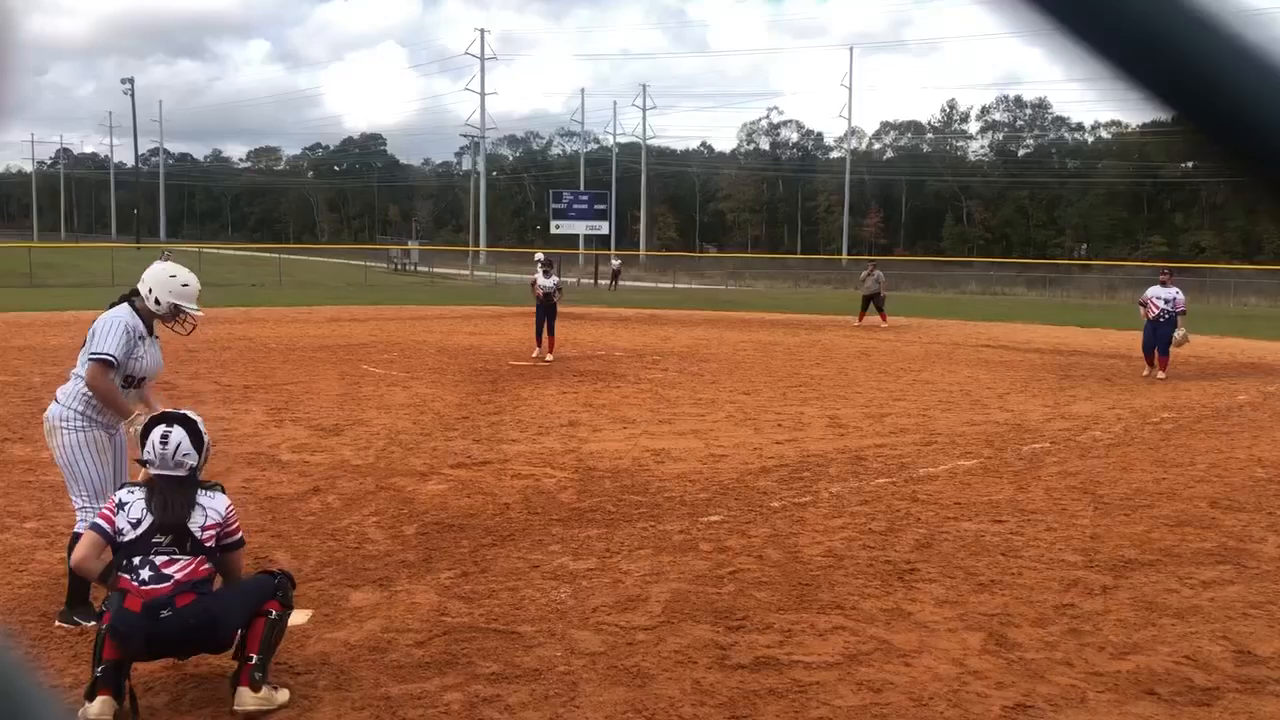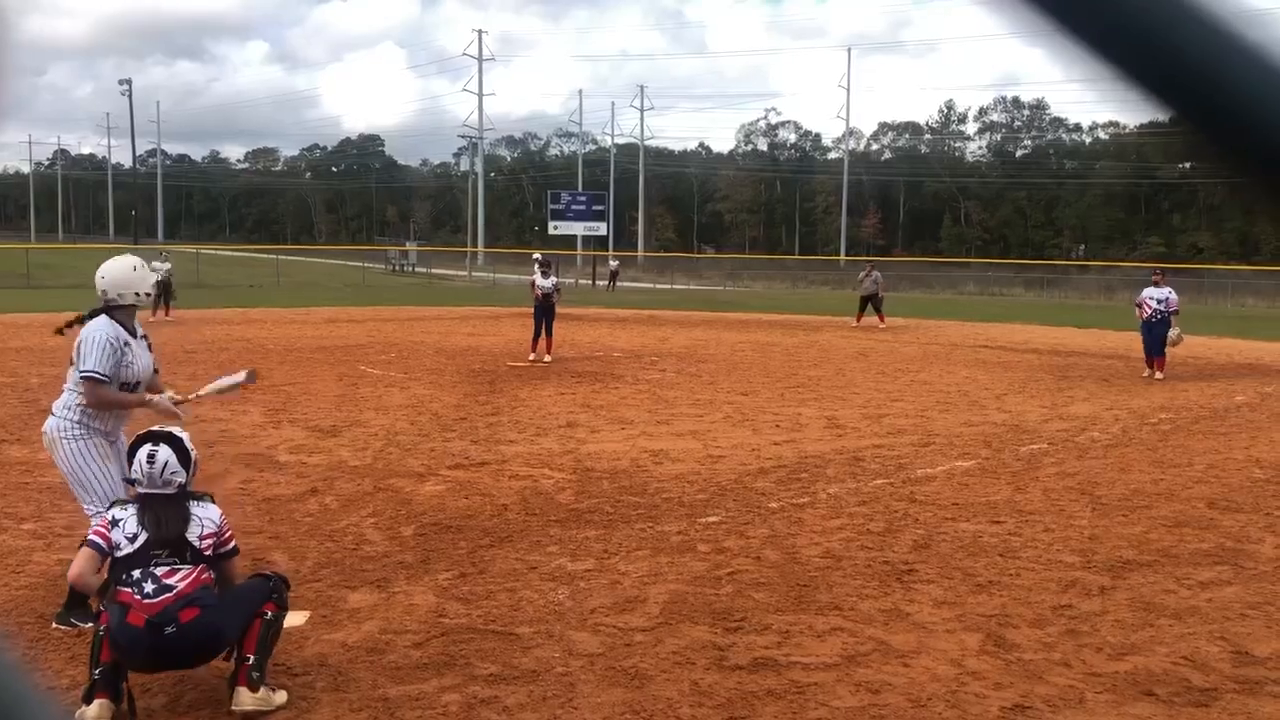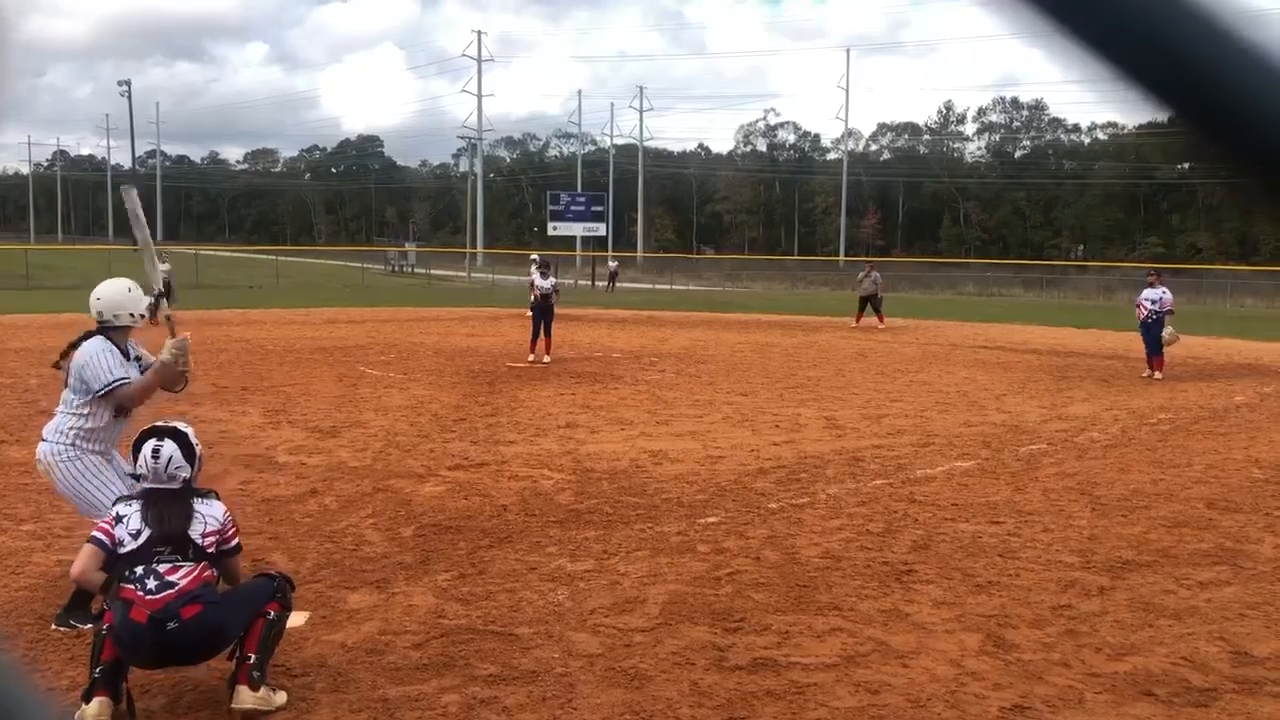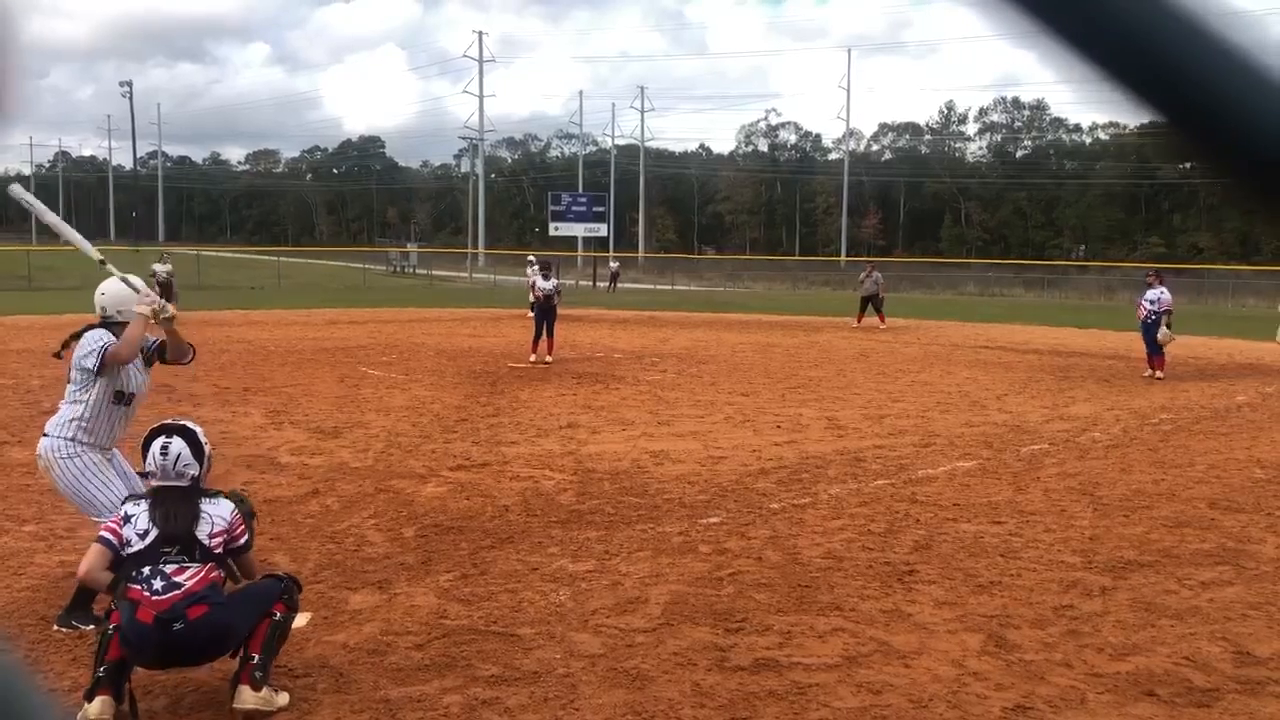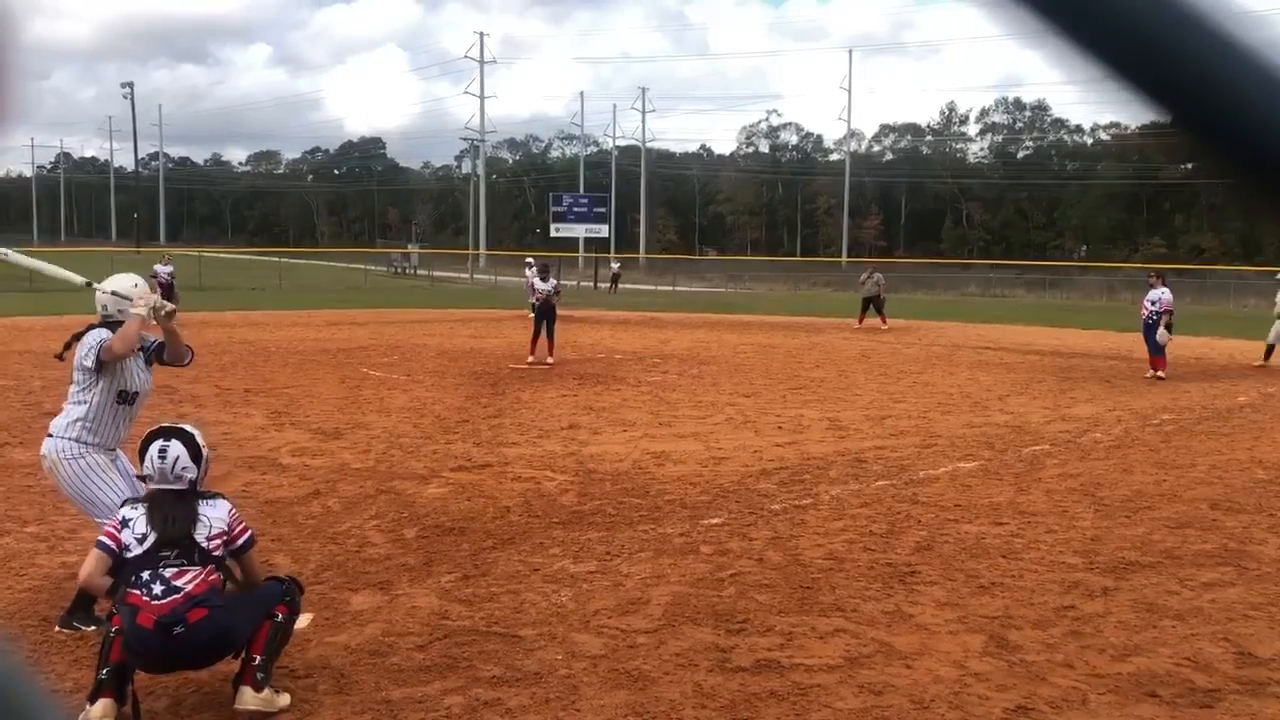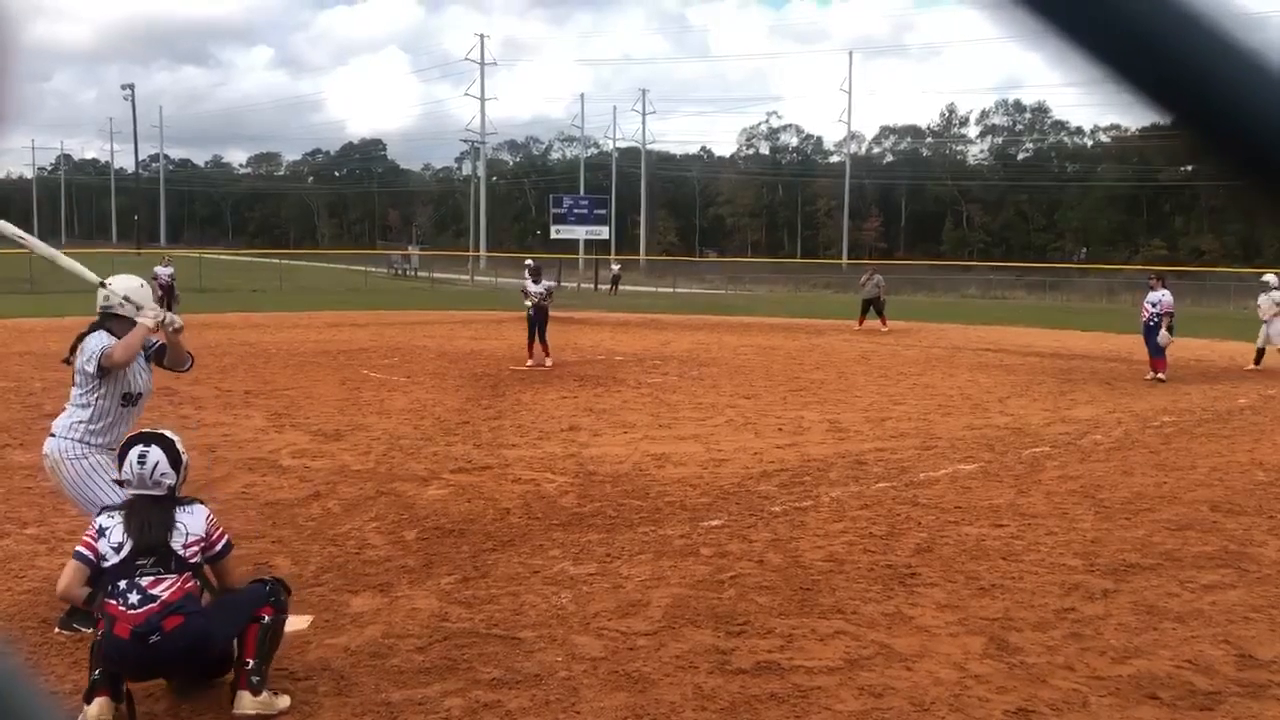
dt=0.3s
person 1, frame 1
left shoulder: (145, 325)
right shoulder: (119, 322)
right elbow: (96, 378)
left wrist: (154, 408)
right wrist: (133, 417)
left hip: (107, 424)
right hip: (76, 422)
right knee: (94, 512)
right ankle: (75, 608)
person 1, frame 2
left shoulder: (133, 330)
right shoulder: (100, 334)
left elbow: (150, 374)
right elbow: (95, 395)
left wrist: (165, 393)
right wrist: (149, 402)
left hip: (107, 434)
right hip: (74, 434)
right knee: (109, 516)
right ankle: (72, 610)
person 1, frame 3
left shoulder: (129, 350)
right shoulder: (97, 352)
left elbow: (170, 384)
right elbow: (130, 398)
left wrist: (177, 363)
right wrist: (163, 363)
left hip: (98, 451)
right hip: (67, 453)
right ankle: (73, 612)
person 1, frame 4
left shoulder: (138, 342)
right shoulder: (95, 340)
left elbow: (183, 355)
right elbow: (124, 355)
left wrist: (167, 325)
right wrist: (143, 315)
left hip: (100, 449)
right hip: (66, 449)
right ankle: (75, 612)
person 1, frame 5
left shoulder: (141, 343)
right shoulder: (96, 340)
left elbow: (181, 357)
right elbow: (119, 349)
left wrist: (167, 325)
right wrist: (140, 314)
left hip: (104, 450)
right hip: (71, 449)
right ankle: (77, 614)
person 1, frame 6
left shoulder: (141, 342)
right shoulder: (97, 341)
left elbow: (180, 362)
right elbow: (119, 358)
left wrist: (172, 333)
right wrist: (147, 324)
left hip: (104, 448)
right hip: (72, 448)
right ankle: (79, 614)
person 2, frame 1
left shoulder: (124, 498)
right shoulder: (216, 501)
left elbow: (81, 560)
right elbow: (233, 578)
left wrist: (124, 584)
left hip: (135, 632)
right hip: (196, 627)
left knee: (116, 604)
right knee: (276, 584)
left ankle: (103, 695)
right ankle: (251, 687)
person 2, frame 2
left shoulder: (117, 515)
right shoulder: (209, 512)
left elbow: (78, 576)
right elbow: (229, 585)
left wrist: (117, 595)
left hip: (133, 648)
right hip: (198, 638)
left knee: (112, 607)
right knee: (271, 586)
left ankle: (101, 696)
right ankle: (249, 686)
person 2, frame 3
left shoulder: (121, 512)
right shoulder: (213, 509)
left elbow: (81, 572)
right elbow: (235, 579)
left wrist: (121, 591)
left hip: (136, 643)
right hip: (200, 634)
left knee: (115, 607)
right knee: (275, 587)
left ankle: (100, 696)
right ankle: (249, 685)
person 2, frame 4
left shoulder: (130, 511)
right shoulder: (222, 507)
left elbow: (88, 573)
right elbow: (251, 575)
left wrist: (128, 591)
right wrist: (246, 526)
left hip: (143, 645)
right hip: (206, 636)
left knee: (122, 607)
right knee: (282, 588)
left ankle: (103, 695)
right ankle: (252, 685)
person 2, frame 5
left shoulder: (128, 515)
right shoulder: (220, 509)
left elbow: (88, 579)
right elbow: (255, 580)
left wrist: (129, 595)
left hip: (144, 649)
right hip: (207, 639)
left knee: (124, 611)
right knee: (284, 590)
right ankle: (253, 686)
person 2, frame 6
left shoulder: (105, 522)
right shoulder: (197, 515)
left elbow: (66, 589)
right elbow: (231, 587)
left wrist: (106, 607)
right wrist: (203, 612)
left hip: (123, 657)
right hip: (187, 645)
right knee: (271, 593)
right ankle: (251, 690)
